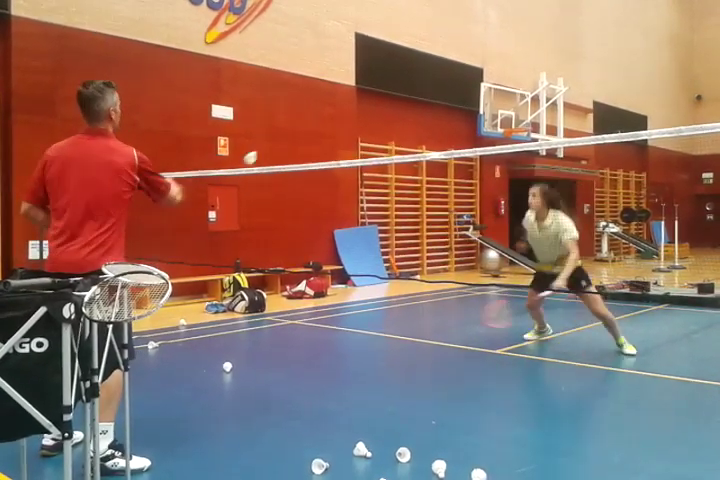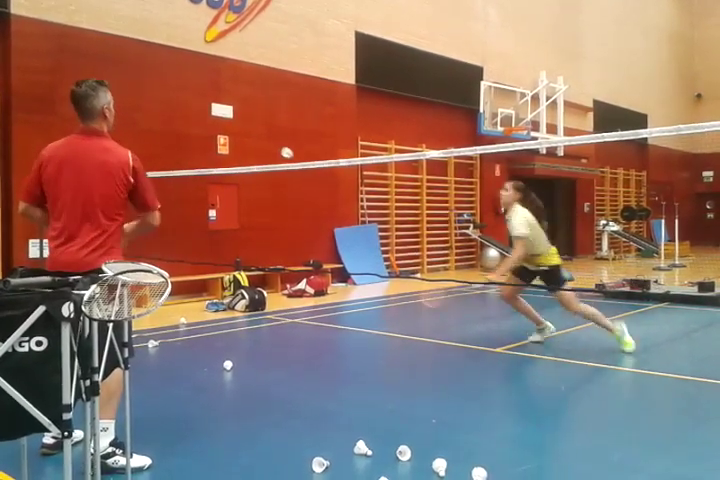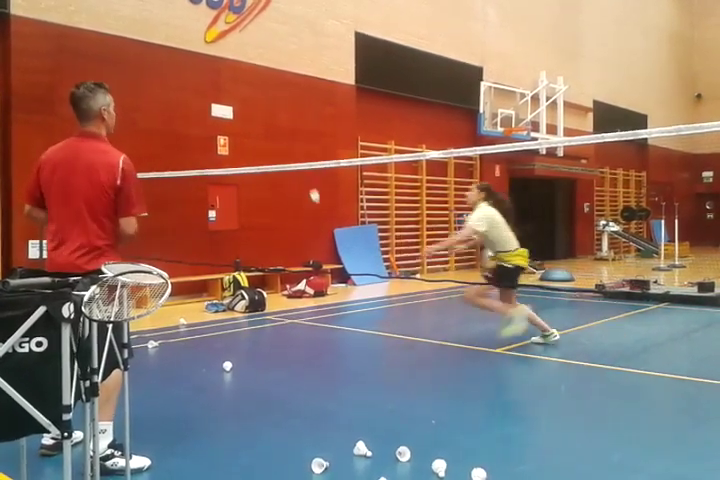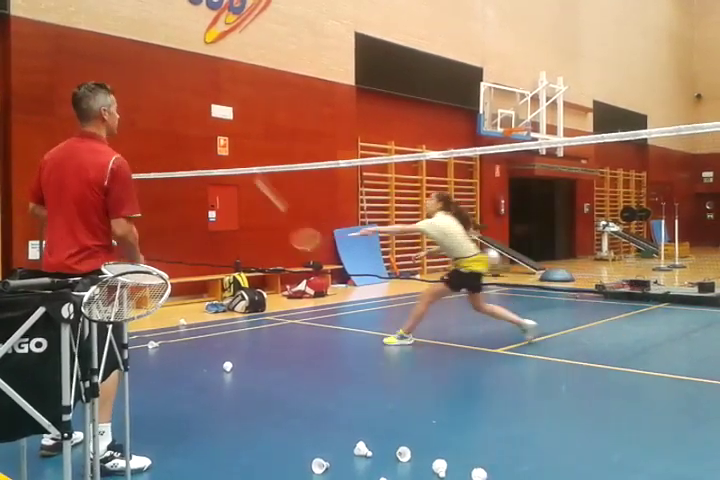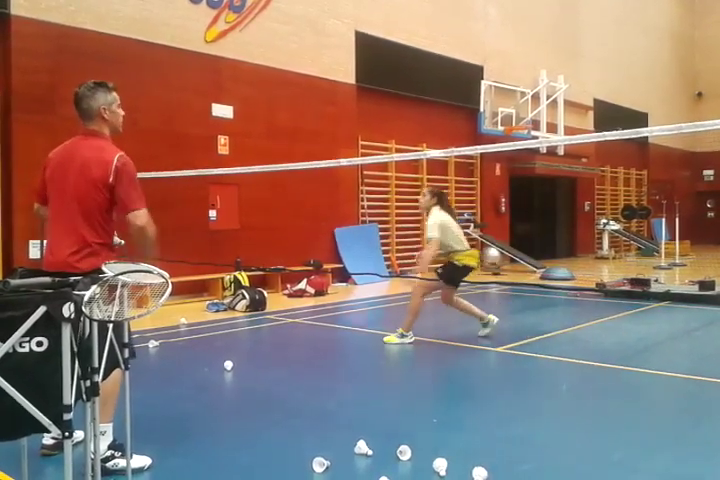
dt=0.2s
person 1, frame 1
left shoulder: (54, 154)
right shoulder: (129, 158)
left elbow: (29, 209)
right elbow: (169, 195)
right wrist: (177, 191)
left hip: (58, 270)
right hip: (100, 273)
right knee: (113, 359)
left ankle: (55, 433)
right ankle: (105, 449)
person 1, frame 2
left shoulder: (50, 154)
right shoulder: (124, 160)
left elbow: (27, 208)
right elbow: (153, 219)
right wrist: (129, 229)
left hip: (59, 270)
right hip: (100, 272)
right knee: (112, 359)
left ankle: (54, 432)
right ankle: (105, 445)
person 1, frame 3
left shoulder: (50, 157)
right shoulder: (117, 162)
left elbow: (32, 210)
right elbow: (128, 228)
right wrist: (103, 233)
left hip: (58, 271)
right hip: (98, 273)
right knee: (111, 360)
left ankle: (54, 433)
right ankle: (104, 448)
person 1, frame 4
left shoulder: (52, 157)
right shoulder: (112, 162)
left elbow: (36, 208)
right elbow: (123, 230)
right wrist: (136, 258)
left hip: (55, 271)
right hip: (93, 274)
right knee: (108, 361)
left ankle: (54, 433)
right ankle: (103, 449)
person 1, frame 5
left shoulder: (56, 155)
right shoulder: (115, 160)
left elbow: (41, 209)
right elbow: (140, 223)
right wrist: (148, 262)
left hip: (56, 270)
right hip: (94, 272)
right knee: (110, 360)
left ankle: (54, 432)
right ankle: (104, 448)
person 2, frame 1
left shoulder: (561, 222)
right shoulder: (529, 218)
left elbow: (574, 254)
left wrist: (563, 277)
left hip: (567, 267)
right hip: (545, 268)
left knee: (599, 310)
right knee: (531, 305)
left ankle: (621, 341)
right ankle: (542, 329)
person 2, frame 2
left shoulder: (519, 216)
right shoulder: (512, 213)
left elbow: (519, 251)
left wrist: (499, 273)
left hip: (545, 263)
right hip: (529, 262)
left knee: (574, 307)
right knee: (507, 294)
left ankle: (616, 330)
right ankle: (543, 327)
person 2, frame 3
left shoulder: (482, 213)
right shoulder: (487, 211)
left elbow: (461, 236)
right elbow: (483, 238)
left wrist: (434, 248)
right wrist: (468, 243)
left hip: (511, 261)
right hip: (511, 259)
left knee: (470, 296)
right knee: (507, 304)
left ankle: (515, 314)
right ankle: (548, 332)
person 2, frame 4
left shoulder: (435, 223)
right shoulder: (448, 220)
left elbow: (403, 228)
left wrist: (374, 229)
right wrist: (428, 252)
left hip: (468, 268)
right hip: (473, 265)
left knee: (426, 297)
right knee: (479, 306)
left ankle: (405, 335)
right ankle: (524, 324)
person 2, frame 5
left shoulder: (434, 219)
right shoulder: (440, 215)
left elbow: (433, 247)
left wrist: (423, 267)
right wrist: (430, 253)
left hip: (461, 261)
right hip: (462, 259)
left knee: (419, 289)
right knee: (447, 298)
left ankle: (405, 333)
right ankle: (486, 319)
